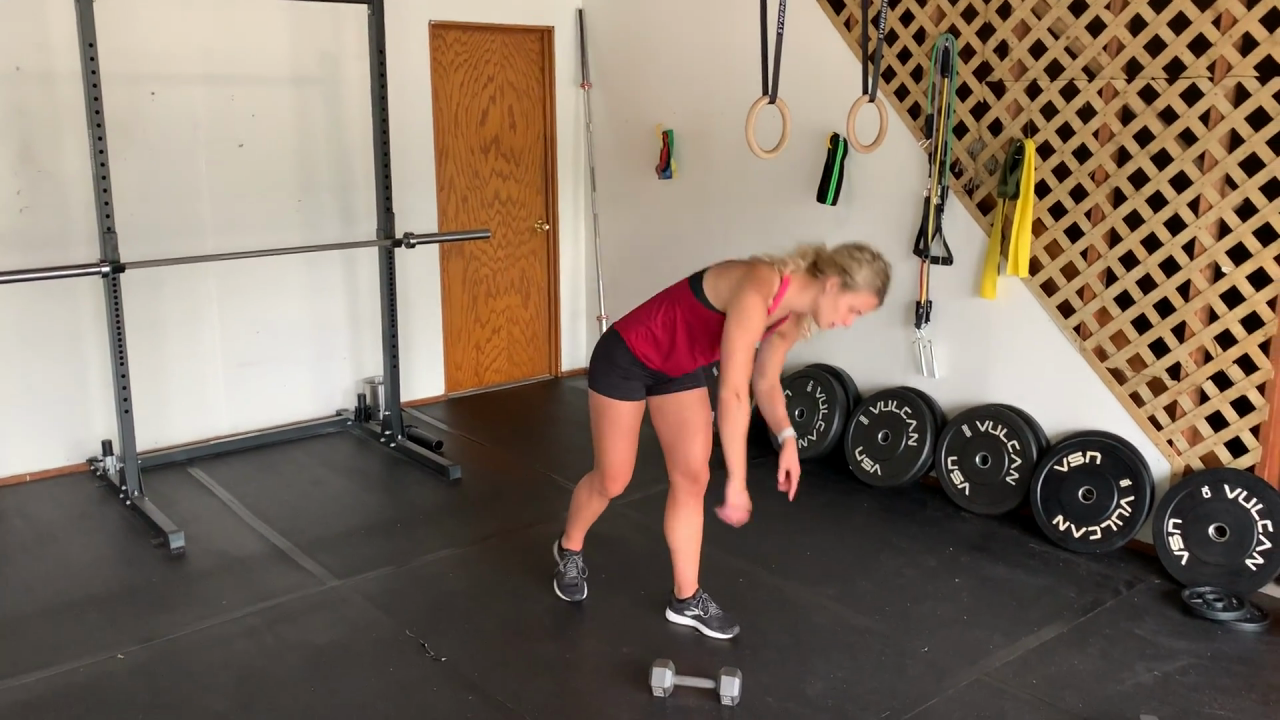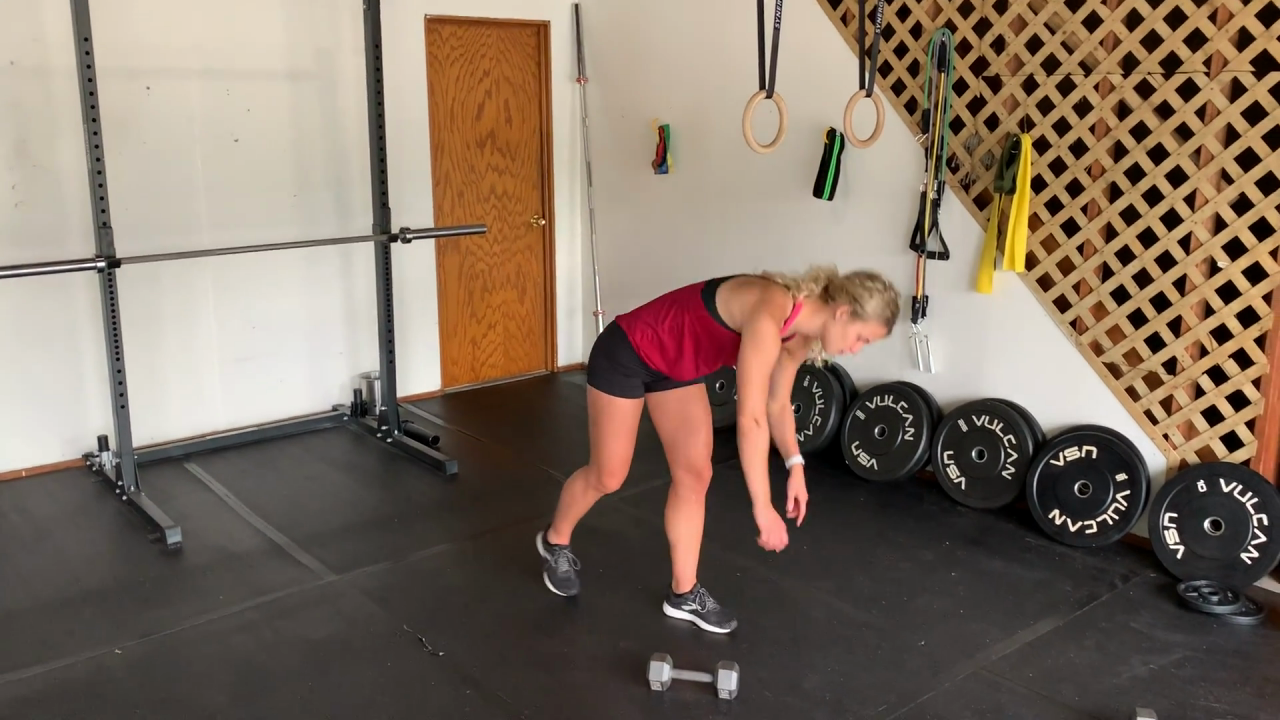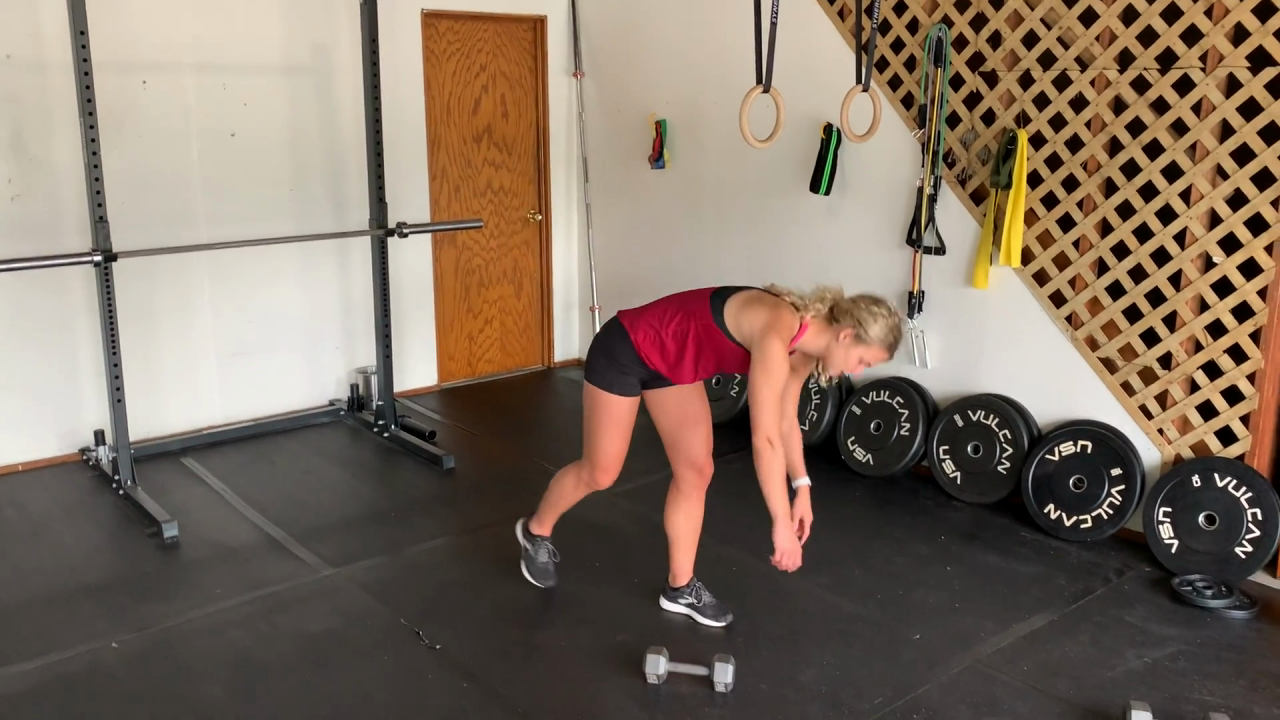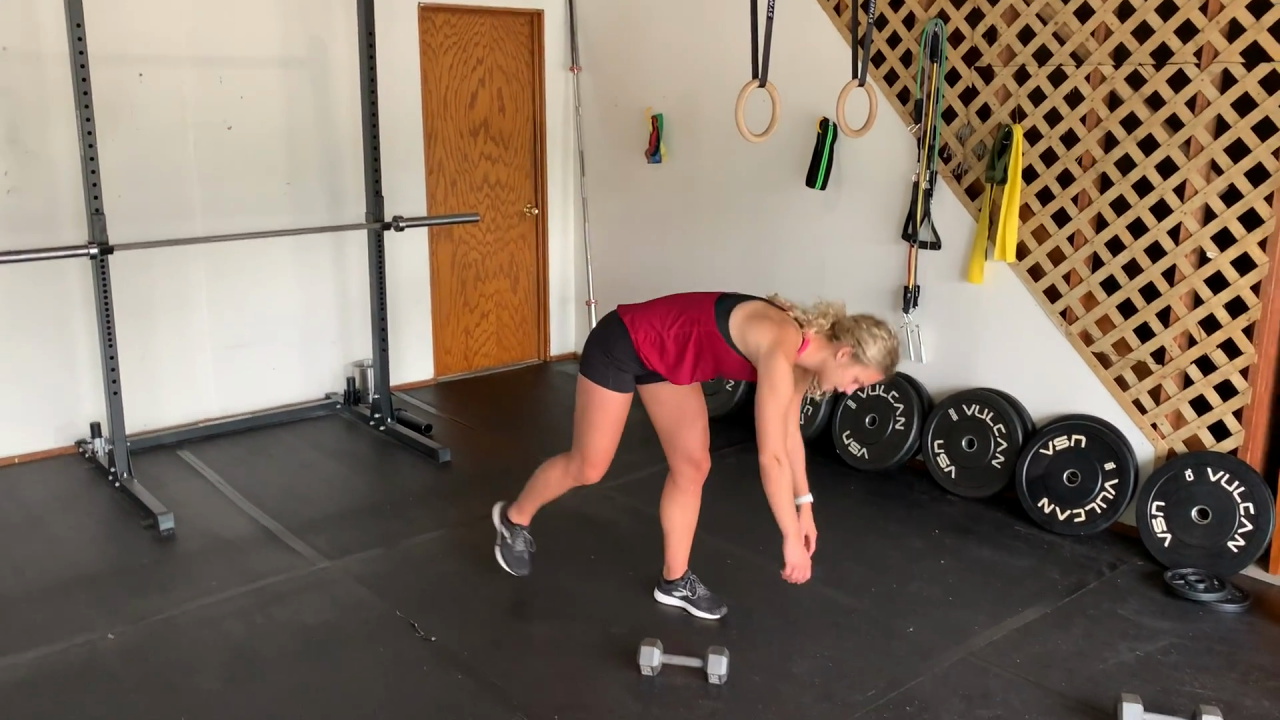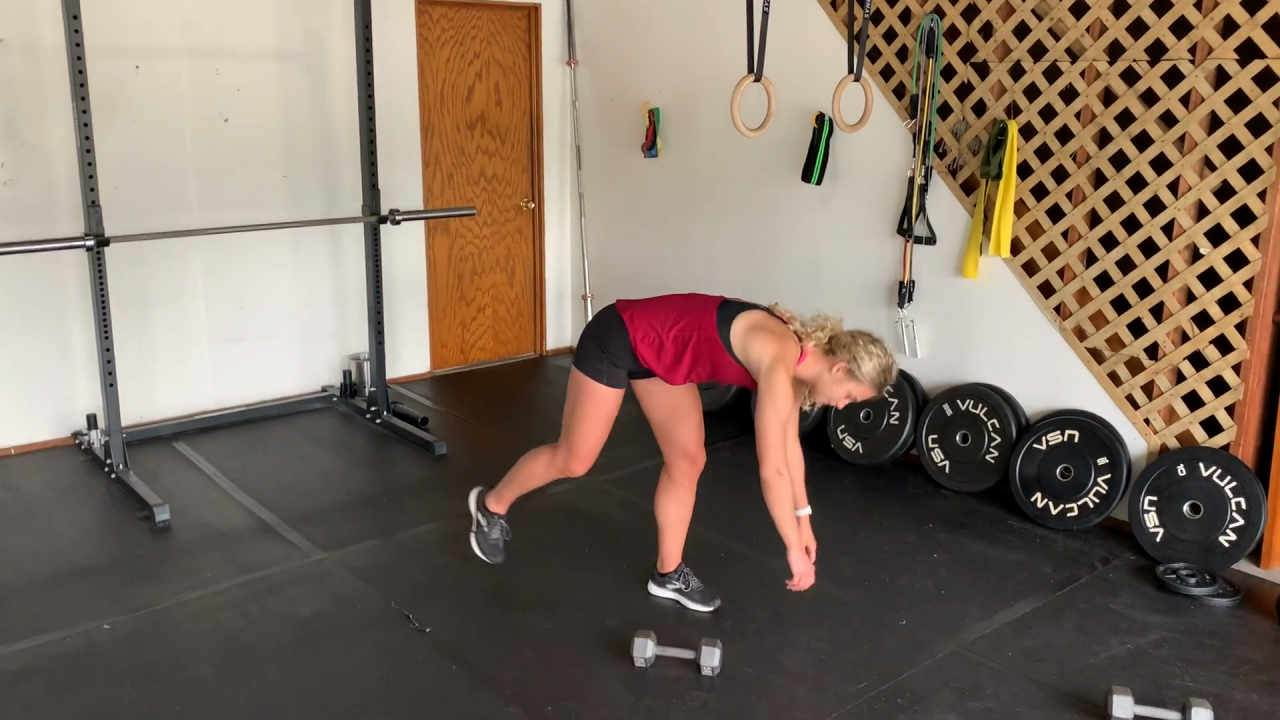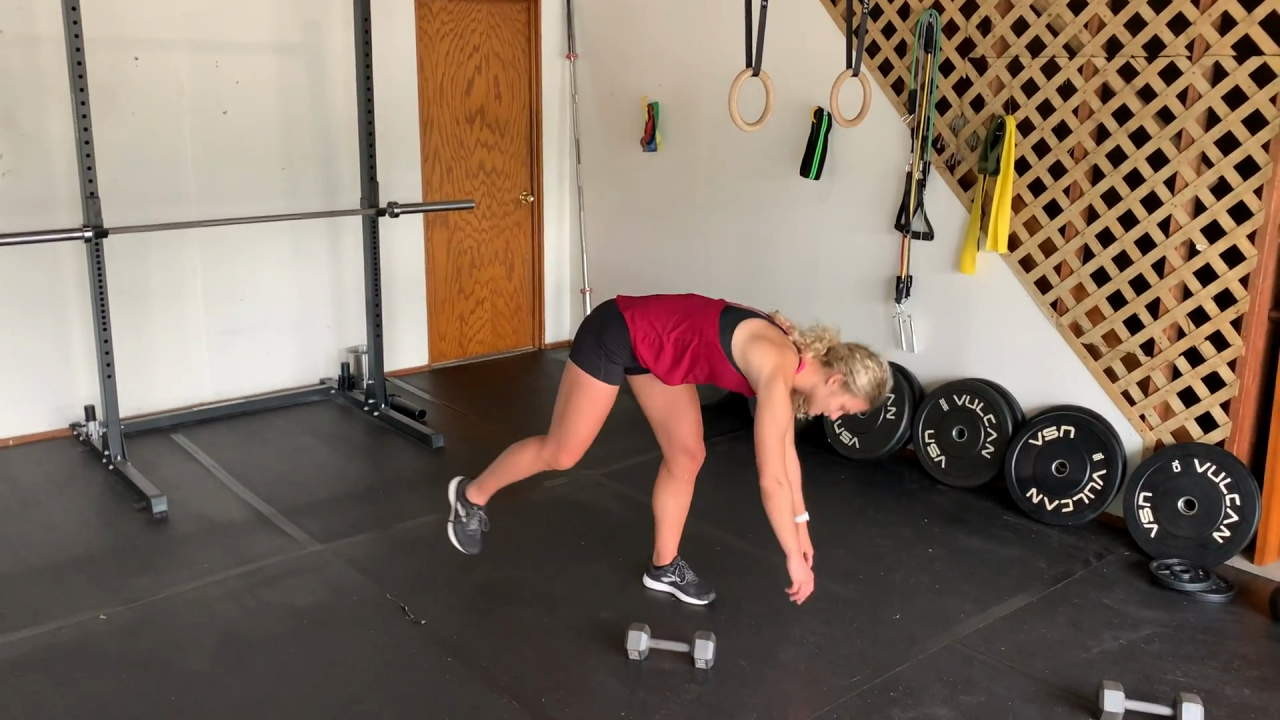
dt=0.1s
person 1, frame 1
left shoulder: (794, 314)
right shoulder: (756, 291)
left elbow: (765, 381)
right elbow: (735, 395)
left wrist: (786, 438)
right wrist: (736, 482)
left hip: (680, 367)
right hip: (626, 356)
left knee: (691, 473)
right knee: (612, 479)
left ankle: (686, 598)
right ankle: (569, 550)
person 1, frame 2
left shoulder: (802, 329)
right shoulder: (770, 313)
left elbow: (778, 404)
right elbow: (751, 421)
left wrist: (795, 466)
right wrist: (763, 508)
left hip: (676, 363)
right hip: (626, 352)
left knee: (695, 472)
right knee: (607, 475)
left ankle: (684, 593)
right ankle: (555, 541)
person 1, frame 3
left shoulder: (803, 341)
right shoulder: (778, 331)
left elbow: (785, 418)
right elbow: (764, 439)
left wrist: (801, 488)
right wrist: (780, 527)
left hip: (673, 364)
right hip: (625, 351)
left knee: (696, 468)
right knee: (599, 473)
left ankle: (680, 587)
right ankle: (536, 530)
person 1, frame 4
left shoulder: (804, 349)
right shoulder: (780, 345)
left elbow: (790, 432)
right elbow: (771, 457)
left wrist: (804, 504)
right wrist: (791, 540)
left hip: (667, 356)
right hip: (622, 344)
left knee: (693, 464)
right knee: (588, 467)
left ankle: (675, 579)
right ankle: (514, 518)
person 1, frame 5
left shoulder: (798, 356)
right shoulder: (780, 358)
left elbow: (788, 442)
right elbow: (771, 468)
left wrist: (803, 516)
right wrist: (795, 550)
left hip: (657, 354)
right hip: (617, 340)
left knee: (688, 459)
right knee: (573, 461)
left ankle: (668, 572)
right ankle: (492, 505)
person 1, frame 6
left shoulder: (796, 361)
right shoulder: (777, 368)
left elbow: (784, 450)
right elbow: (771, 477)
left wrist: (800, 521)
right wrist: (794, 557)
left hip: (653, 348)
right hip: (616, 335)
left knee: (686, 456)
right knee: (562, 453)
left ankle: (665, 566)
right ankle: (471, 496)
